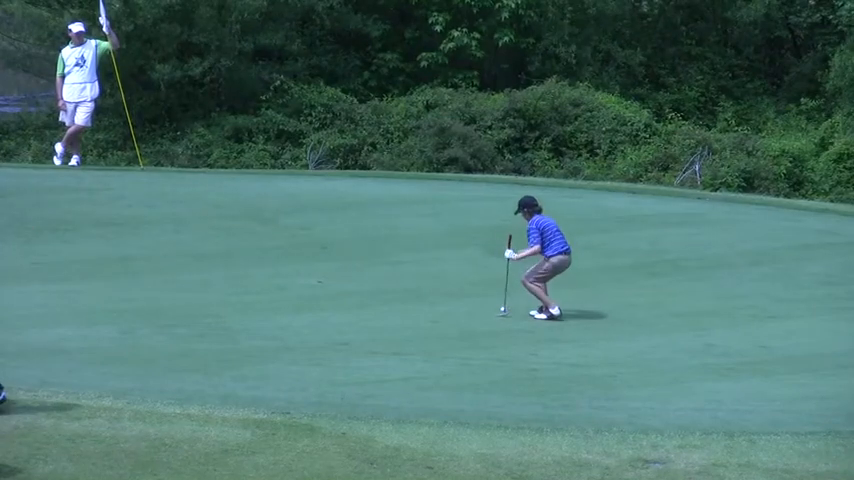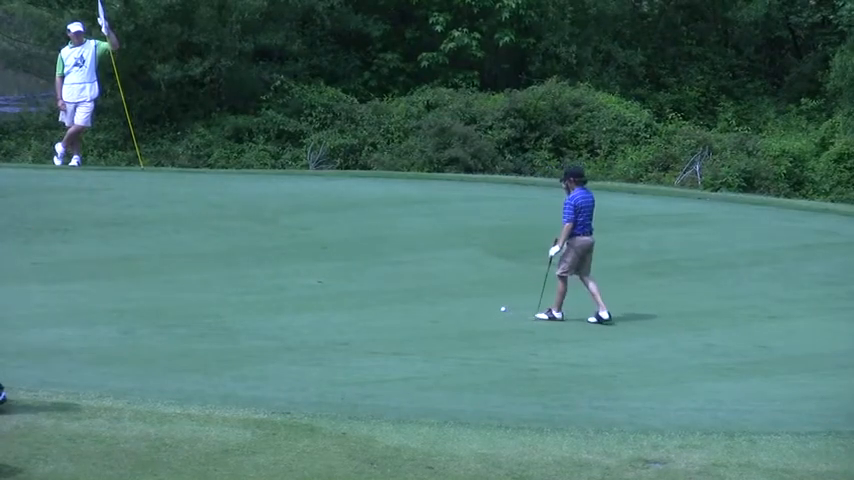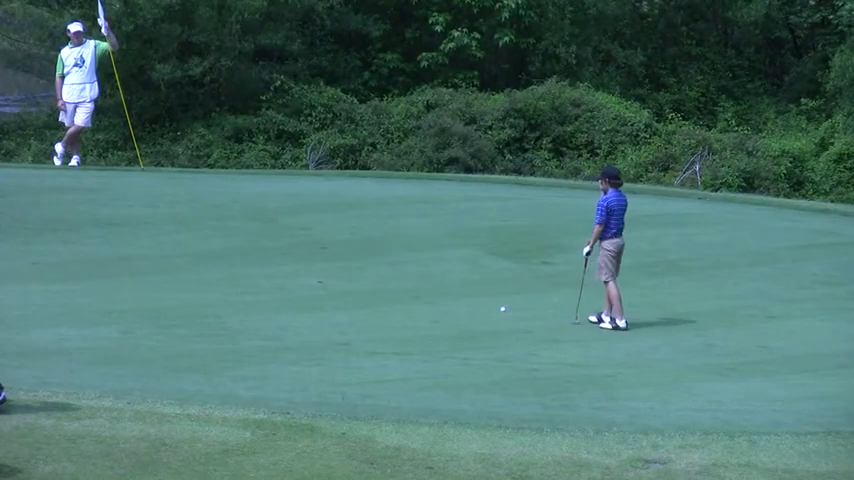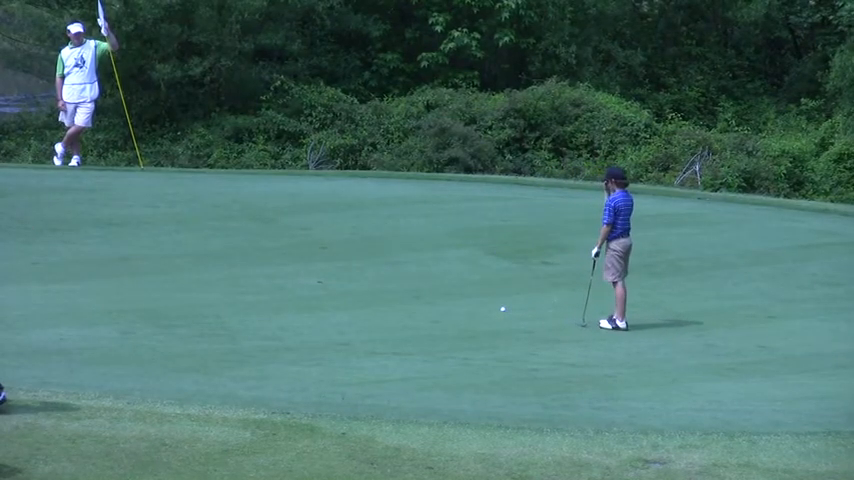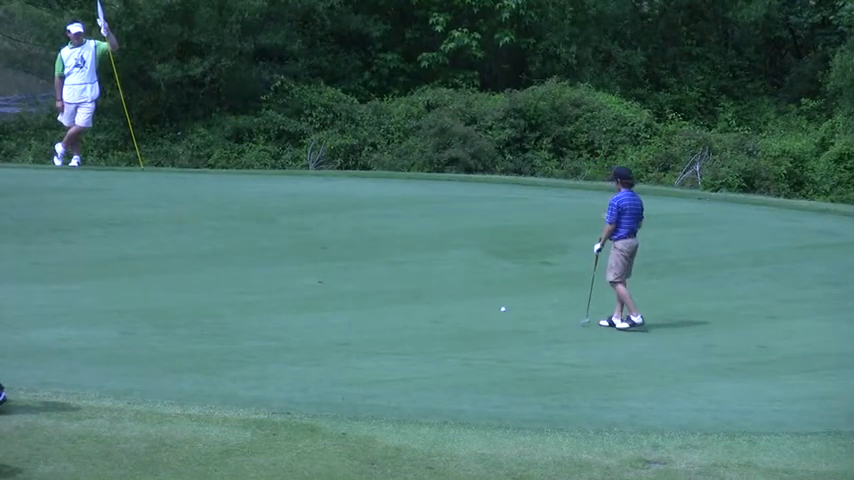
dt=0.7s
person 1, frame 1
left shoulder: (533, 224)
right shoulder: (547, 219)
left elbow: (537, 248)
left wrist: (518, 256)
right wrist: (527, 251)
left hip: (555, 259)
right hip: (566, 258)
left knee: (527, 280)
right knee: (536, 278)
left ankle: (553, 309)
right ankle: (546, 307)
person 1, frame 2
left shoulder: (571, 199)
right shoulder: (589, 195)
left elbow: (568, 224)
left wrist: (558, 245)
right wrist: (568, 191)
left hip: (576, 240)
right hip: (589, 238)
left knee: (561, 275)
right knee: (585, 275)
left ankle: (556, 312)
right ankle: (602, 311)
person 1, frame 3
left shoulder: (605, 200)
right shoulder: (623, 198)
left elbow: (599, 226)
left wrist: (590, 245)
right wrist: (603, 192)
left hip: (608, 243)
right hip: (618, 240)
left knee: (609, 281)
right knee: (610, 279)
left ankle: (620, 320)
right ankle: (606, 315)
person 1, frame 4
left shoulder: (613, 200)
right shoulder: (628, 198)
left elbow: (607, 226)
left wrist: (597, 247)
right wrist: (607, 192)
left hip: (615, 243)
right hip: (626, 240)
left knee: (617, 281)
right knee: (619, 280)
left ankle: (620, 321)
right ankle: (617, 316)
person 1, frame 5
left shoulder: (616, 200)
right shoulder: (638, 199)
left elbow: (610, 227)
right elbow: (639, 223)
left wrist: (600, 243)
left hip: (621, 243)
right hip: (633, 241)
left knee: (615, 281)
right knee: (621, 280)
left ankle: (635, 315)
right ankle: (617, 317)
person 2, frame 1
left shoulder: (94, 46)
right shoulder: (64, 52)
left elbow: (115, 46)
right elbow: (59, 77)
left wrist: (108, 31)
right wrist: (60, 99)
left hip: (87, 96)
right hip: (69, 97)
left knee: (79, 127)
right knee: (73, 128)
left ankle: (61, 146)
right ankle: (76, 156)
person 2, frame 2
left shoulder: (93, 45)
right shoulder: (64, 52)
left elbow: (114, 46)
right elbow: (59, 77)
left wrist: (107, 31)
right wrist: (59, 98)
left hip: (86, 96)
right hip: (68, 97)
left knee: (80, 126)
right knee: (72, 128)
left ankle: (62, 146)
right ankle: (76, 156)
person 2, frame 3
left shoulder: (93, 46)
right shoulder: (64, 52)
left elbow: (114, 47)
right elbow: (59, 77)
left wrist: (107, 32)
right wrist: (59, 99)
left hip: (86, 97)
right hip: (68, 97)
left knee: (79, 127)
right knee: (72, 128)
left ankle: (61, 147)
right ankle: (76, 156)
person 2, frame 4
left shoulder: (93, 46)
right shoulder: (64, 53)
left elbow: (114, 47)
right elbow: (59, 77)
left wrist: (107, 32)
right wrist: (59, 99)
left hip: (87, 96)
right hip: (68, 97)
left knee: (80, 127)
right knee: (71, 128)
left ankle: (61, 147)
right ankle: (76, 156)
person 2, frame 5
left shoulder: (93, 46)
right shoulder: (63, 53)
left elbow: (114, 47)
right elbow: (59, 77)
left wrist: (107, 32)
right wrist: (58, 99)
left hip: (88, 96)
right hip: (69, 97)
left knee: (80, 127)
right knee: (71, 128)
left ankle: (62, 147)
right ankle: (76, 156)
